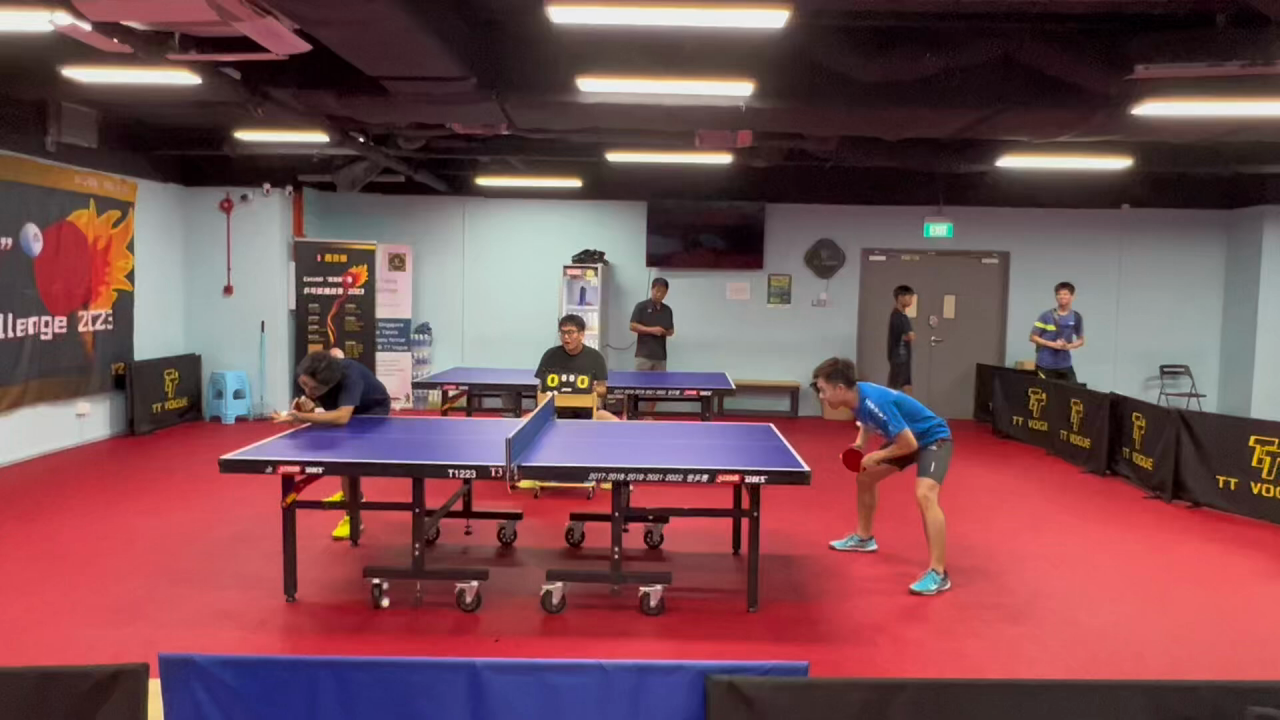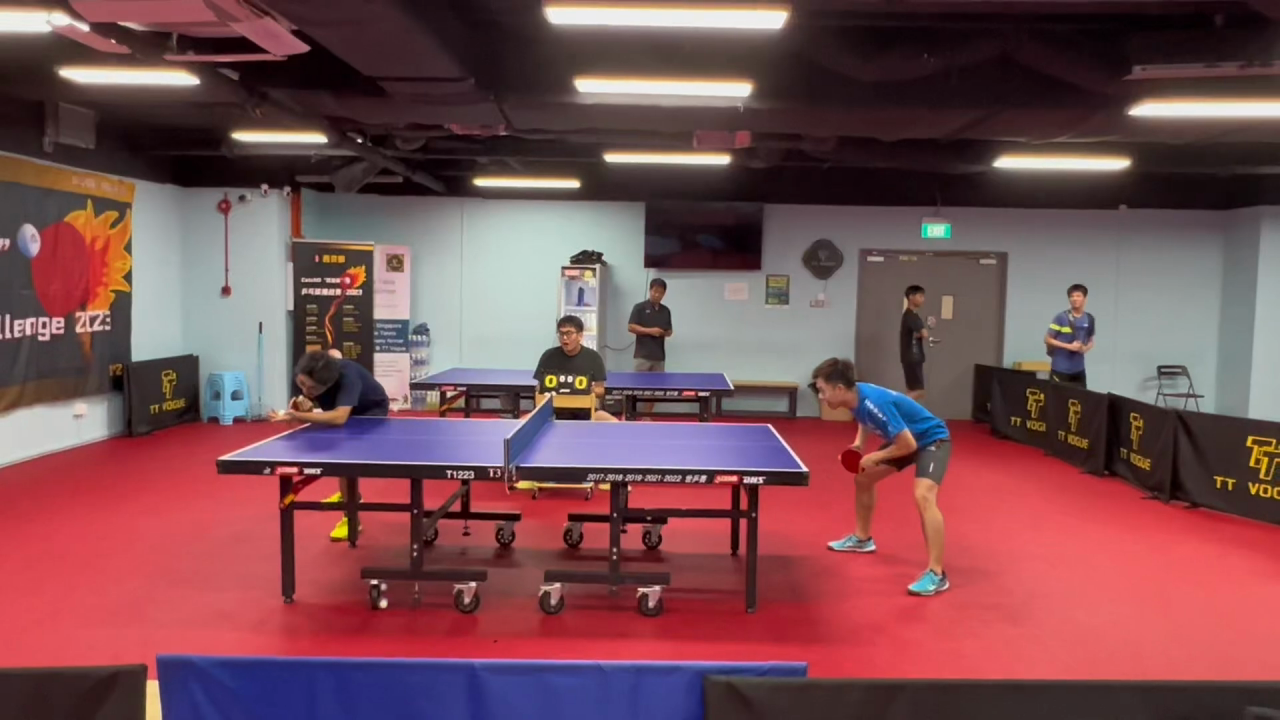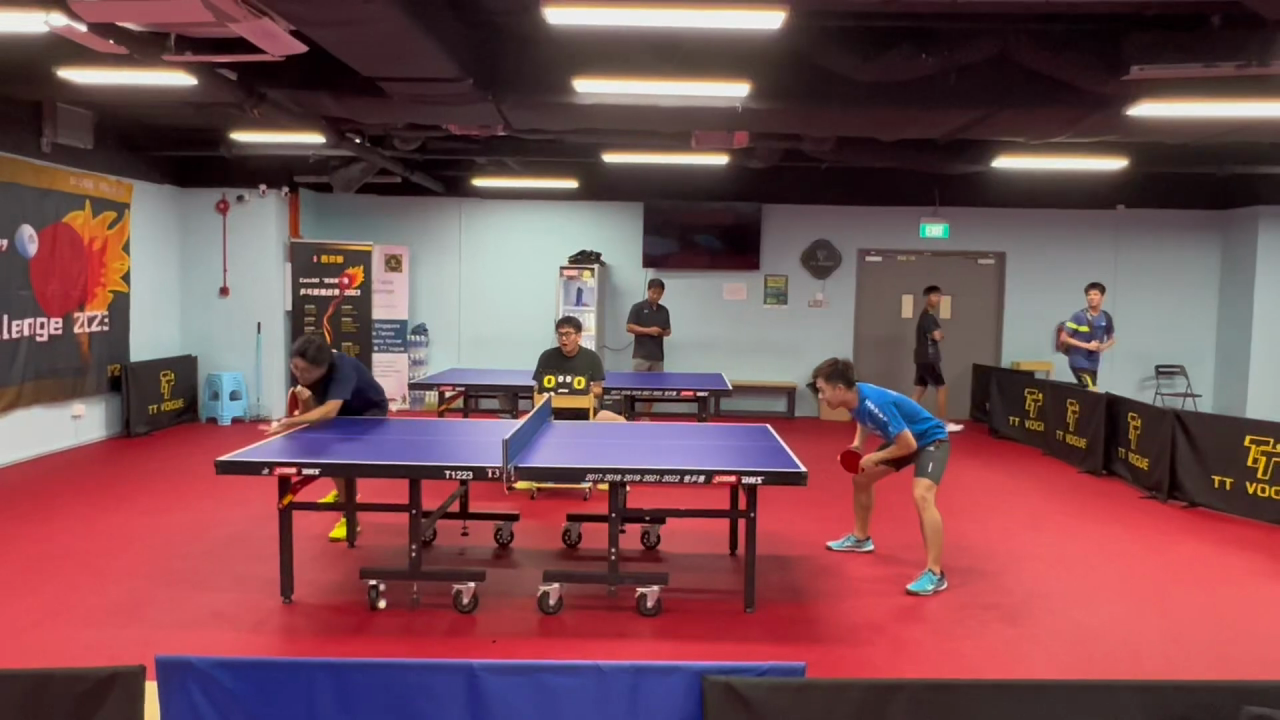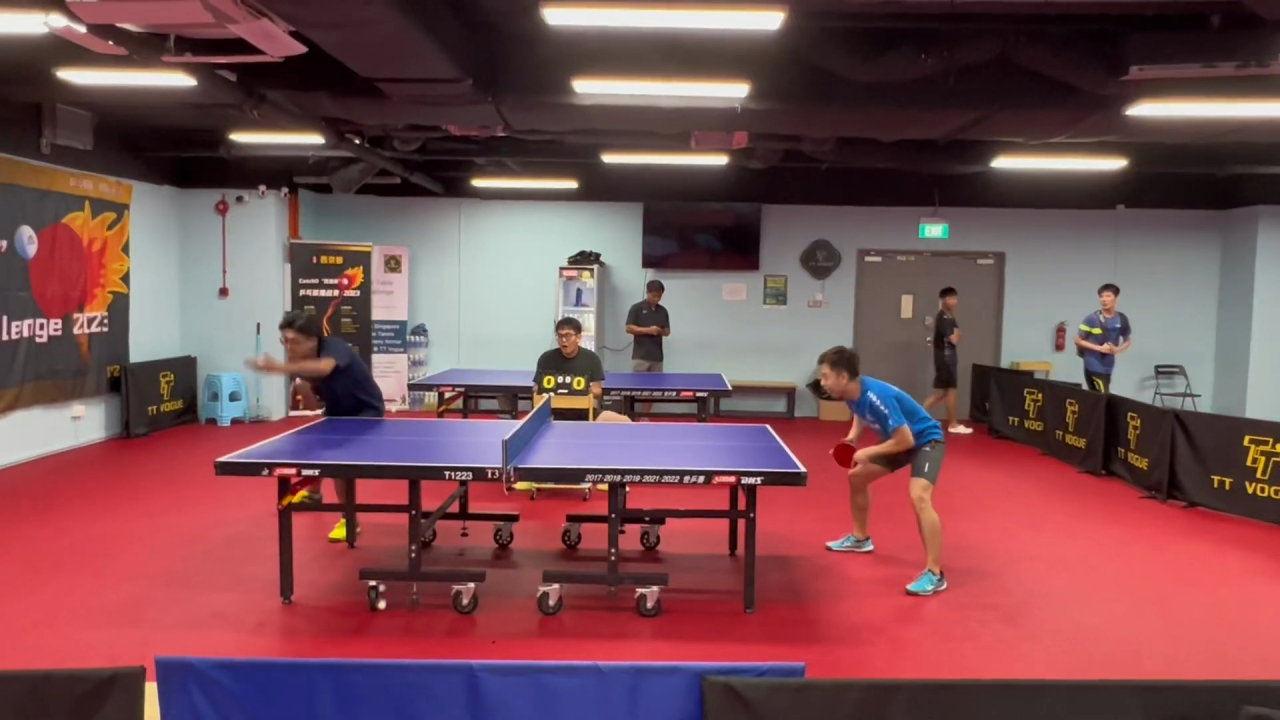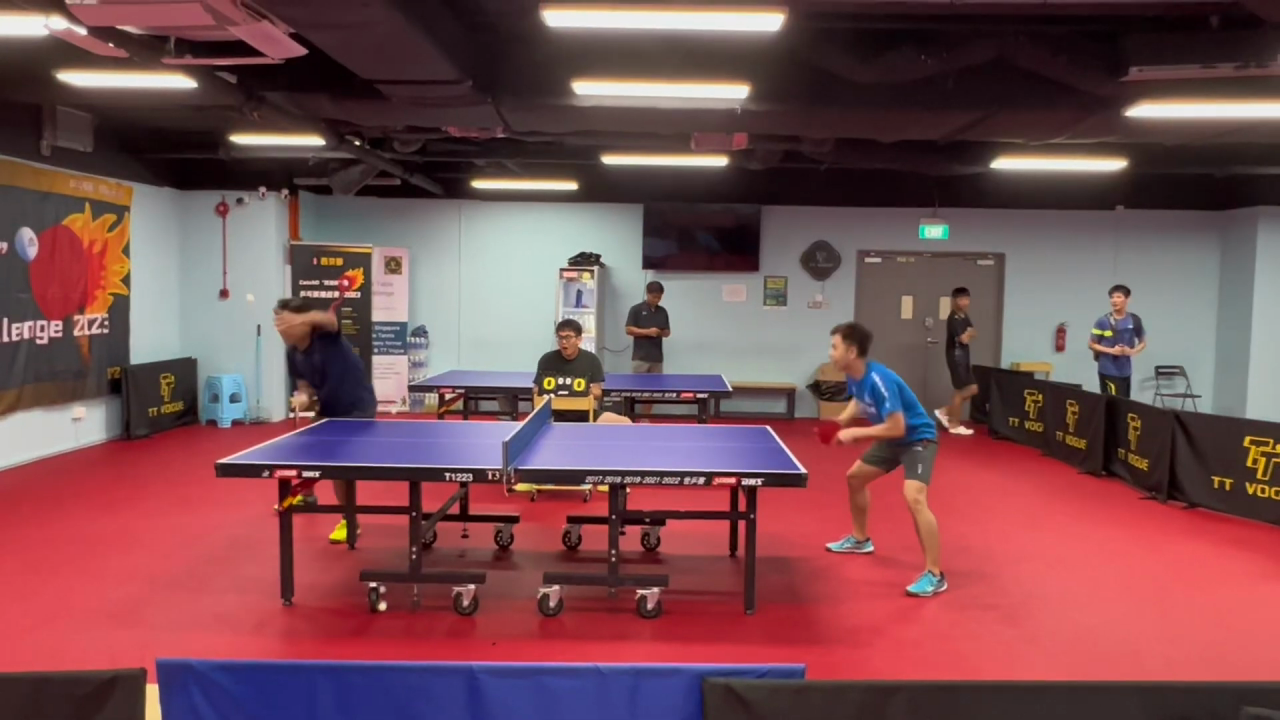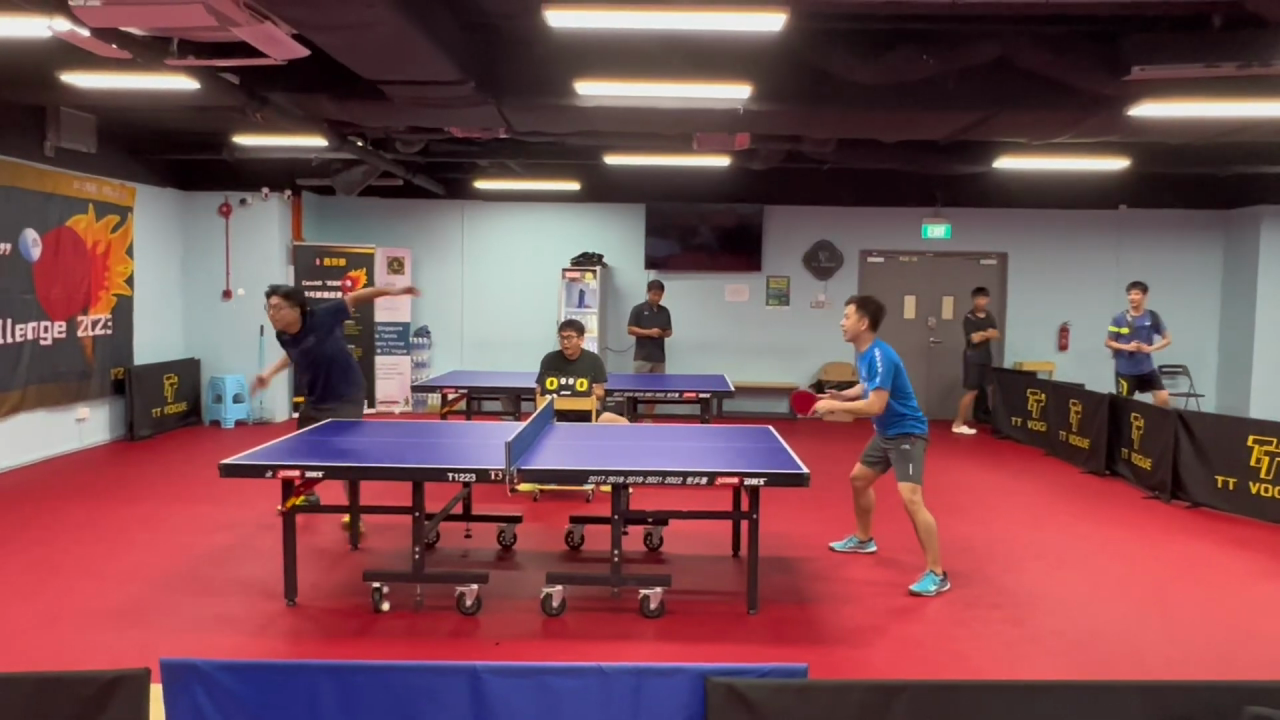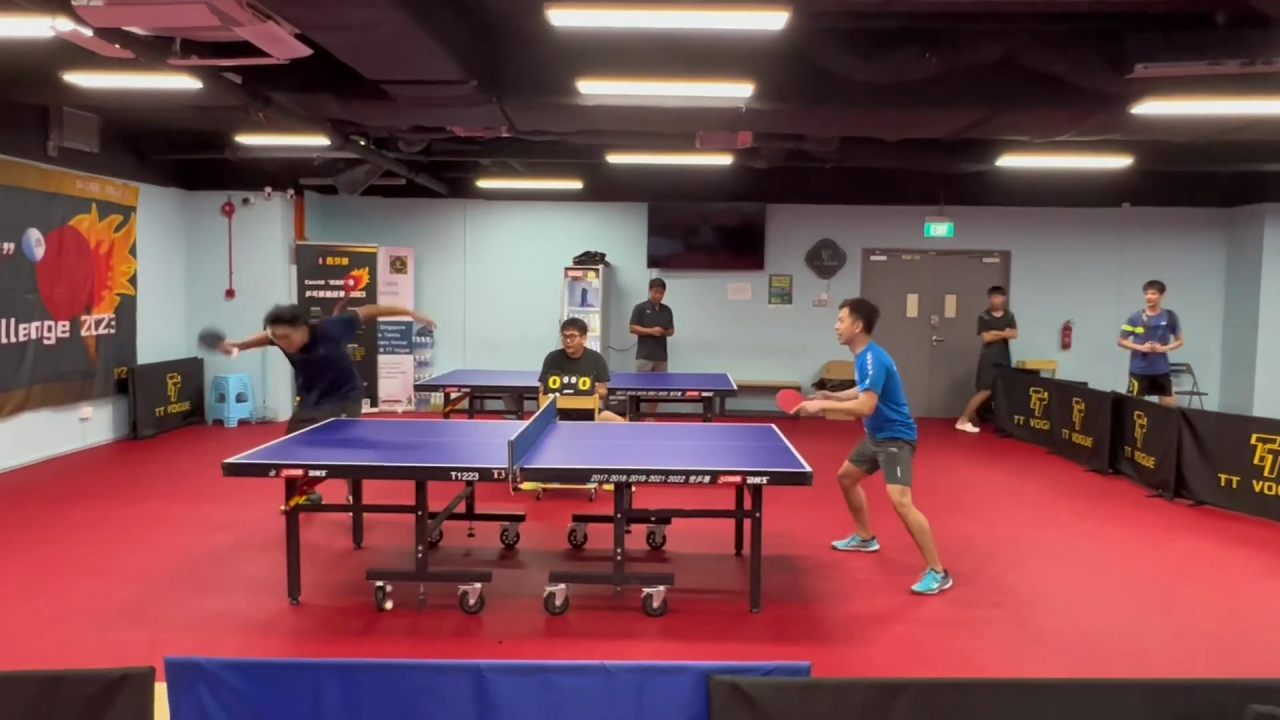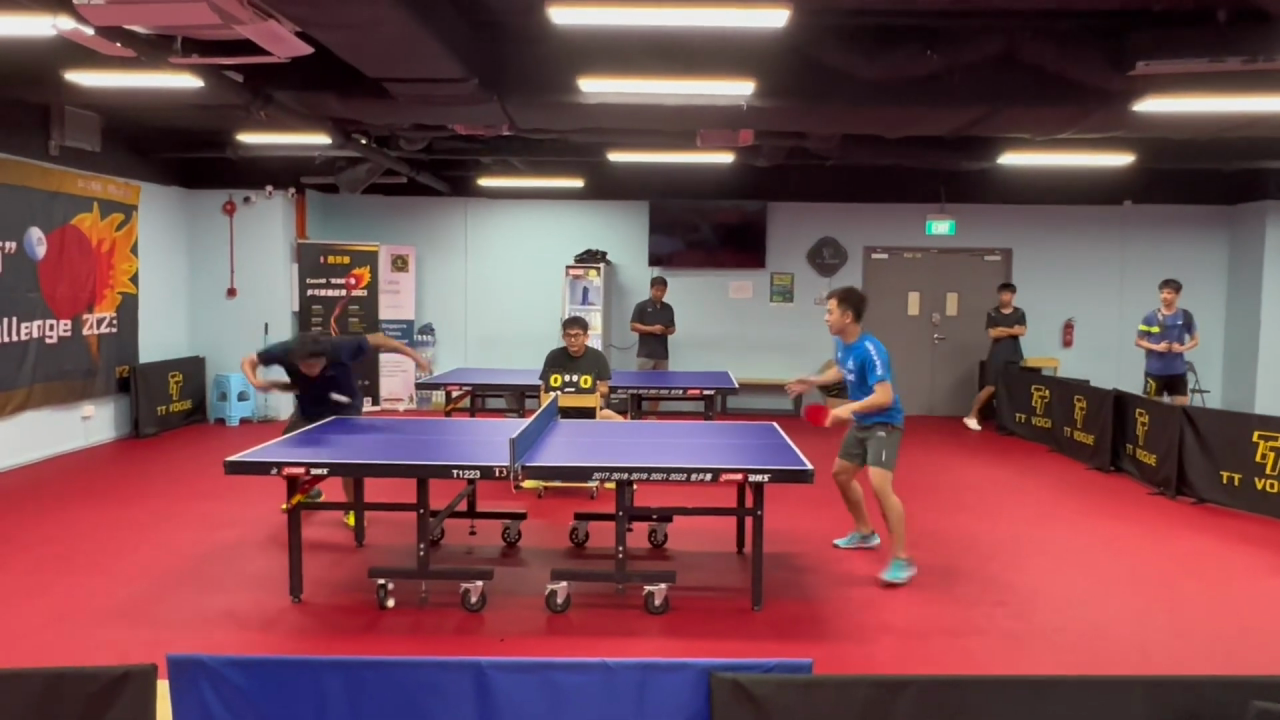
dt=0.2s
person 1, frame 1
left shoulder: (876, 403)
right shoulder: (856, 394)
left elbow: (909, 444)
right elbow: (868, 420)
left wrist: (875, 456)
right wrist: (860, 443)
left hip: (933, 439)
right hip: (906, 437)
left knee: (925, 495)
right knee: (865, 477)
left ankle: (938, 573)
right ankle: (864, 537)
person 1, frame 2
left shoulder: (876, 404)
right shoulder: (855, 395)
left elbow: (908, 445)
right elbow: (866, 421)
left wrist: (873, 457)
right wrist: (858, 444)
left hip: (932, 440)
right hip: (905, 438)
left knee: (923, 496)
right knee: (863, 477)
left ankle: (936, 574)
right ankle: (862, 538)
person 1, frame 3
left shoulder: (876, 405)
right shoulder: (854, 396)
left elbow: (908, 445)
right elbow: (864, 421)
left wrist: (872, 458)
right wrist: (857, 444)
left hip: (930, 440)
right hip: (904, 439)
left knee: (922, 496)
right knee: (861, 477)
left ankle: (935, 574)
right ankle: (860, 538)
person 1, frame 4
left shoulder: (879, 398)
right shoulder: (851, 392)
left elbow: (906, 441)
right elbow: (861, 416)
left wrist: (868, 452)
right wrist: (851, 439)
left hip: (926, 440)
right hip: (899, 439)
left knee: (919, 496)
right knee: (856, 476)
left ankle: (934, 574)
right ankle: (860, 538)
person 1, frame 5
left shoulder: (881, 381)
right shoulder: (853, 375)
left elbow: (896, 428)
right elbow: (859, 402)
left wrist: (855, 433)
right wrist: (843, 419)
left hip: (918, 438)
right hip: (893, 438)
left knee: (914, 497)
right knee: (855, 477)
left ankle: (934, 575)
right ankle: (860, 539)
person 1, frame 6
left shoulder: (881, 356)
right shoulder: (863, 353)
left elbow: (876, 406)
left wrist: (833, 405)
right wrist: (841, 395)
left hip: (907, 433)
right hip: (885, 433)
left knee: (911, 499)
right knee: (859, 479)
left ankle: (937, 573)
right ankle: (864, 539)
person 1, frame 7
left shoulder: (873, 360)
right shoulder: (861, 356)
left elbow: (864, 407)
left wrist: (823, 406)
right wrist: (833, 396)
left hip: (896, 437)
right hip: (876, 435)
left knee: (901, 502)
right knee: (846, 477)
left ankle: (937, 571)
right ankle: (865, 537)
person 1, frame 8
left shoulder: (871, 350)
right shoulder: (843, 344)
left elbow: (886, 397)
left wrist: (847, 409)
right wrist: (811, 381)
left hip: (886, 423)
right hip: (862, 423)
left knee: (880, 484)
right knee: (841, 474)
left ankle: (902, 560)
right ankle: (866, 532)
person 2, frame 1
left shoulder: (349, 377)
right shoulder: (308, 377)
left elbow: (342, 417)
left wrist: (301, 417)
right wrist: (306, 405)
left hip: (372, 410)
right hip: (342, 407)
right ankle: (350, 493)
person 2, frame 2
left shoulder: (347, 378)
right shoulder: (306, 378)
left elbow: (339, 417)
left wrist: (298, 416)
right wrist: (305, 406)
left hip: (371, 411)
right hip: (343, 410)
right ankle: (348, 494)
person 2, frame 3
left shoulder: (342, 370)
right shoulder: (304, 374)
left elbow: (330, 410)
right elbow: (310, 411)
left wrist: (289, 422)
right wrist: (304, 400)
left hip: (369, 411)
right hip: (343, 411)
right ankle: (342, 494)
person 2, frame 4
left shoulder: (333, 347)
right shoulder: (299, 361)
left elbow: (321, 369)
right elbow: (310, 401)
left wrist: (279, 368)
right wrist: (304, 390)
left hip: (365, 411)
right hip: (337, 411)
left ankle: (349, 520)
right ankle: (314, 494)
person 2, frame 5
left shoulder: (326, 335)
right shoulder: (293, 354)
left elbow: (326, 318)
left wrist: (301, 319)
right wrist: (302, 398)
left hip: (356, 410)
right hip: (329, 411)
left ankle: (350, 522)
right ankle: (307, 497)
person 2, frame 6
left shoulder: (320, 318)
right shoulder: (283, 334)
left elbow: (355, 298)
left wrist: (391, 290)
right wrist: (270, 372)
left hip: (346, 399)
right hip: (314, 401)
right ankle: (308, 496)
person 2, frame 7
left shoulder: (330, 330)
right shoulder: (281, 334)
left elbow: (369, 311)
right elbow: (267, 338)
left wrist: (412, 314)
right wrist: (239, 345)
left hip: (343, 399)
right hip: (310, 402)
right ankle: (308, 494)
person 2, frame 8
left shoulder: (340, 349)
right shoulder: (284, 352)
left elbow: (378, 340)
right elbow: (249, 361)
left wrist: (414, 356)
right wrist: (256, 381)
left hip: (344, 409)
right hip: (308, 411)
left ankle: (352, 509)
right ankle: (311, 492)
